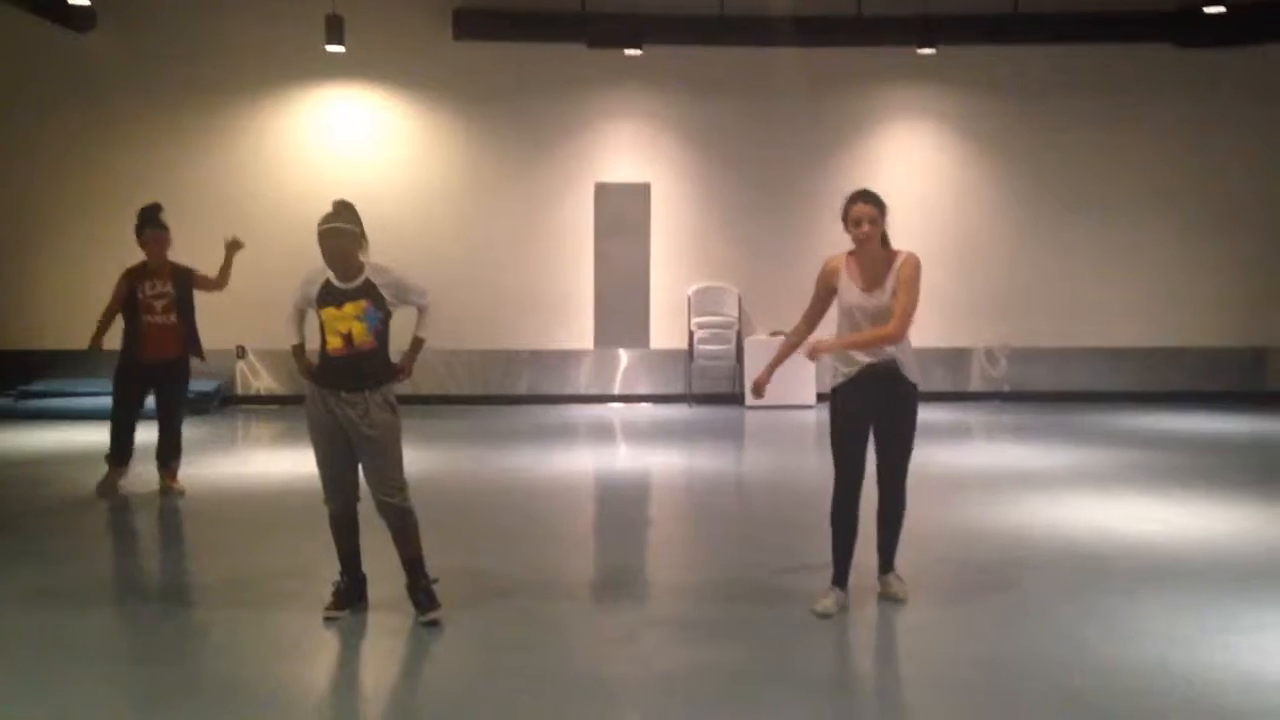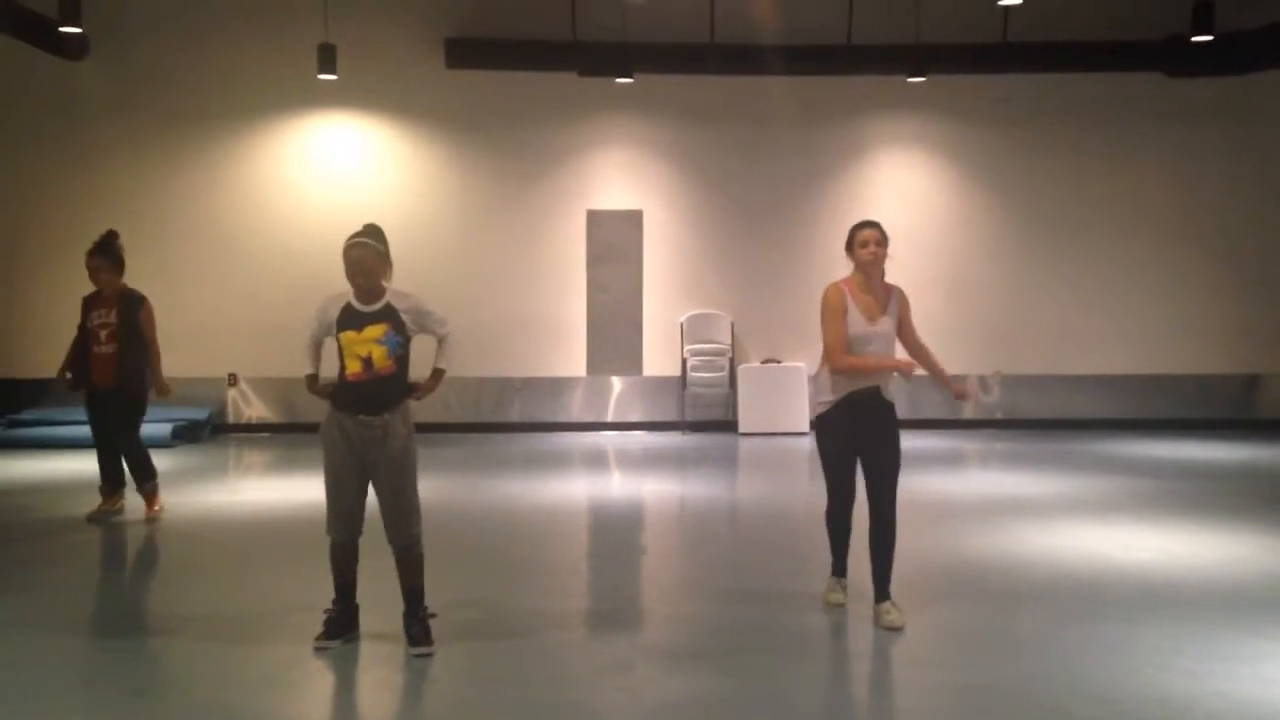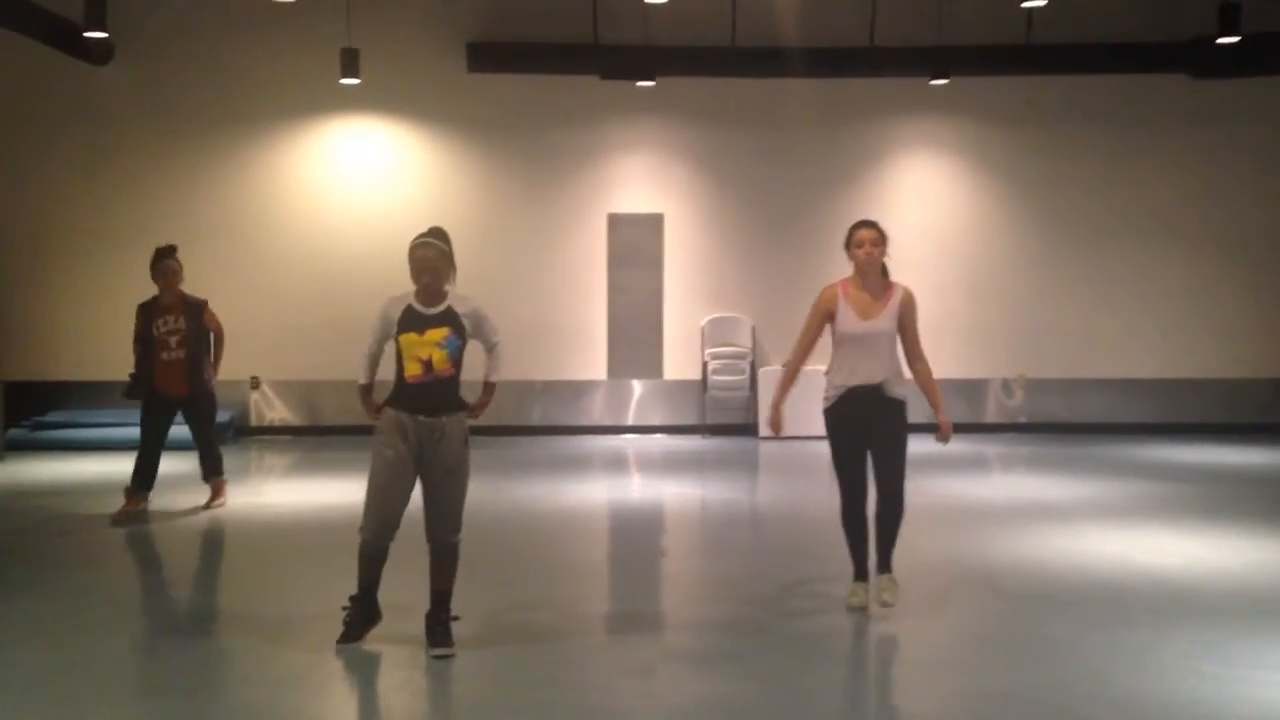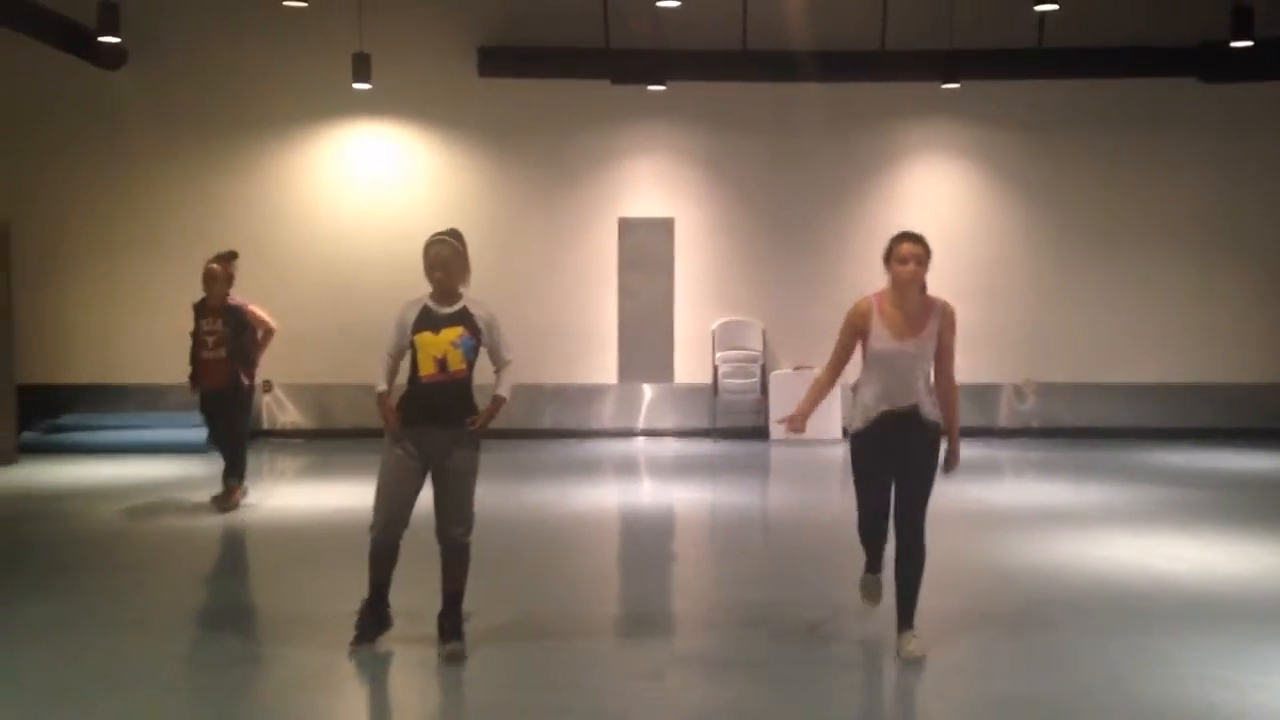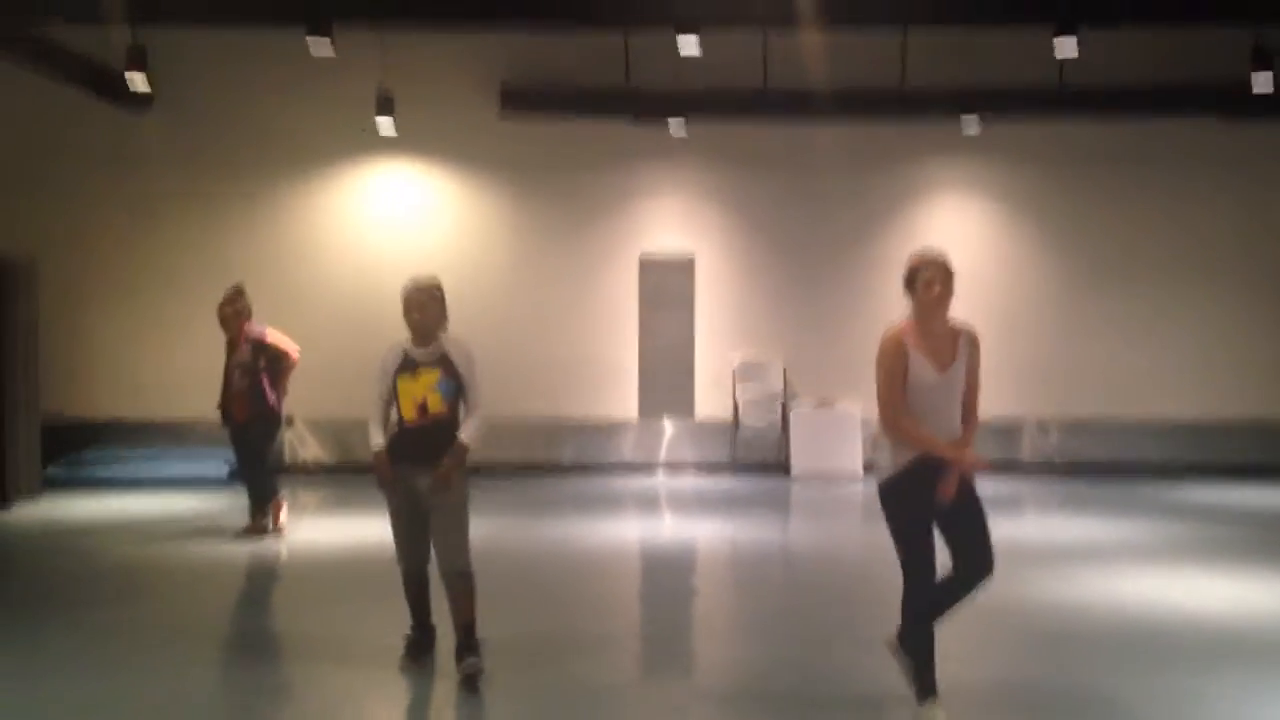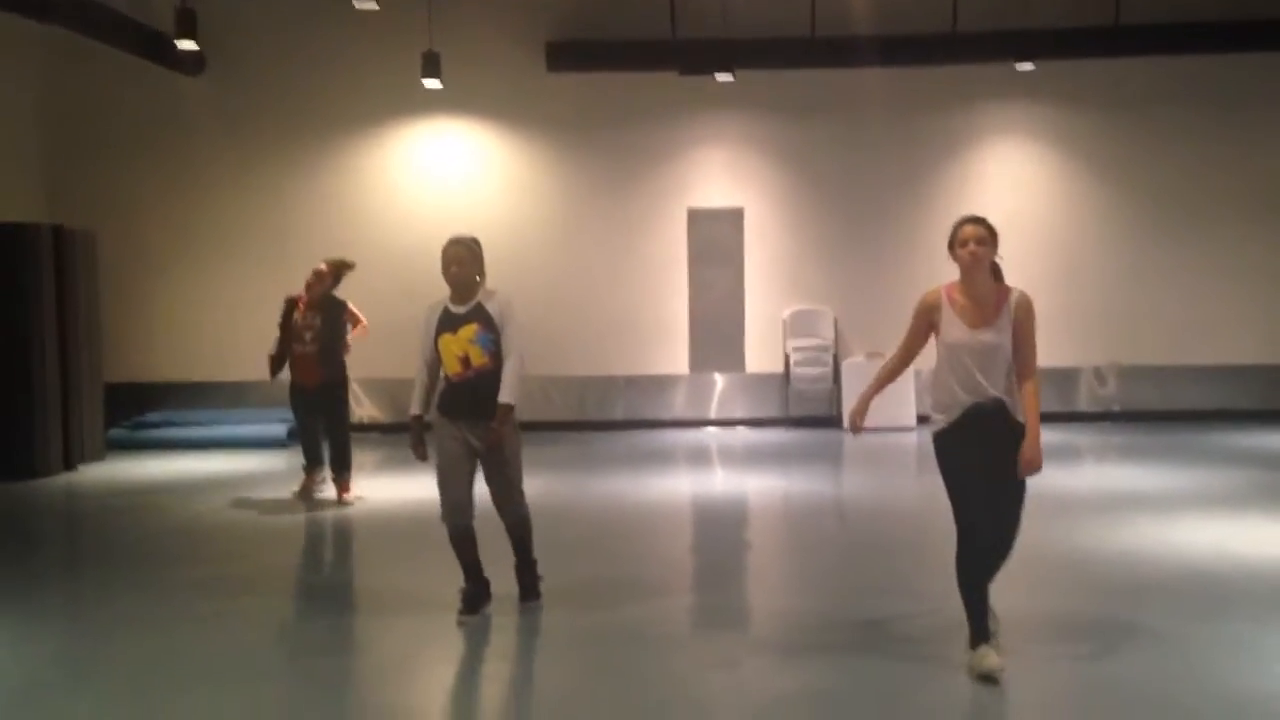
dt=0.7s
person 1, frame 1
left shoulder: (906, 264)
right shoulder: (835, 268)
left elbow: (896, 329)
right elbow: (806, 324)
left wrist: (838, 343)
right wrist: (768, 371)
left hip: (897, 382)
right hip: (851, 383)
left knee: (893, 482)
right knee: (847, 484)
left ankle: (887, 570)
right ankle: (838, 584)
person 1, frame 2
left shoulder: (896, 297)
right shoulder: (836, 294)
left elbow: (915, 348)
right elbow: (837, 360)
left wrist: (949, 384)
right wrist: (892, 364)
left hip: (879, 406)
right hip: (836, 407)
left knee: (884, 504)
right knee: (841, 498)
left ankle: (883, 597)
right ankle: (837, 575)
person 1, frame 3
left shoulder: (902, 297)
right shoulder: (832, 296)
left elbow: (915, 357)
right elbow: (801, 352)
left wrist: (939, 411)
right wrist: (778, 403)
left hip: (887, 402)
right hip: (843, 404)
left knee: (892, 492)
right knee: (852, 494)
left ankle: (885, 569)
right ankle: (860, 577)
person 1, frame 4
left shoulder: (942, 314)
right shoulder: (865, 310)
left elbow: (945, 381)
right elbow: (834, 369)
left wrist: (954, 439)
right wrist: (803, 411)
left hip: (920, 426)
right hip: (871, 426)
left knee: (911, 526)
right knee: (872, 518)
left ankle: (907, 628)
right ankle: (872, 569)
person 1, frame 5
left shoulder: (967, 340)
right shoulder: (896, 342)
left elbow: (969, 413)
right elbow: (893, 421)
left wrist: (954, 470)
right wrist: (953, 455)
left hip: (948, 467)
right hip: (905, 472)
left knee: (977, 564)
right knee: (920, 579)
left ankle: (907, 638)
person 1, frame 6
left shoulder: (1018, 304)
right shoulder: (935, 303)
left elbow: (1027, 375)
right elbow: (904, 357)
left wrist: (1033, 434)
right wrist: (865, 399)
left hip: (1005, 423)
right hip: (955, 425)
left knee: (1004, 530)
right knee: (973, 528)
left ankle: (977, 600)
right ankle: (979, 642)
person 2, frame 1
left shoulder: (385, 280)
right shoulder: (313, 284)
left elbow: (424, 303)
right elbow: (296, 314)
left wrist: (412, 354)
right wrist: (300, 356)
left hip: (374, 400)
right hip: (325, 401)
left knee: (391, 495)
right knee: (338, 498)
left ankle: (419, 584)
right ankle: (351, 583)
person 2, frame 2
left shoulder: (407, 307)
right shoulder: (332, 309)
left elbow: (444, 333)
right elbow: (314, 342)
left wrist: (434, 379)
right wrist: (313, 380)
left hip: (391, 425)
right hip: (342, 425)
left knee: (403, 525)
right knee: (342, 526)
left ankle: (416, 616)
right ankle: (344, 612)
person 2, frame 3
left shoulder: (467, 312)
right shoulder: (393, 310)
left elbow: (493, 346)
right elbow: (373, 351)
left wrist: (487, 392)
right wrist: (366, 394)
left hip: (448, 427)
right hip: (398, 423)
left knee: (444, 529)
right knee: (377, 522)
left ankle: (440, 620)
right ankle: (364, 606)
person 2, frame 4
left shoulder: (481, 316)
right shoulder: (411, 312)
left elbow: (504, 364)
right elbow: (390, 359)
left wrist: (494, 406)
right wrist: (383, 397)
left hip: (458, 433)
right hip: (410, 430)
left knee: (455, 529)
right knee: (386, 521)
left ankle: (451, 620)
right ankle: (375, 609)
person 2, frame 5
left shoulder: (458, 353)
right shoulder: (394, 357)
left elbow: (474, 409)
right elbow: (380, 410)
left wrist: (459, 455)
right wrist: (379, 454)
left hip: (445, 466)
right hip: (402, 467)
left knee: (454, 558)
right knee: (411, 558)
left ankle: (467, 647)
right ankle: (421, 634)
person 2, frame 6
left shoulder: (498, 305)
right shoulder: (435, 314)
left elbow: (513, 361)
right elbow: (426, 369)
left wrist: (501, 419)
right wrist: (416, 423)
left hip: (494, 419)
right hip: (451, 423)
left knee: (511, 504)
right knee: (455, 511)
left ankle: (527, 574)
right ankle: (476, 588)
person 3, frame 1
left shoulder: (184, 276)
right shoulder: (130, 277)
left elbow: (218, 284)
right elbow: (112, 311)
left wrist: (229, 256)
right wrist: (97, 339)
left hip: (173, 362)
right hip: (136, 361)
left knee: (171, 419)
right knee: (123, 416)
left ankle: (169, 474)
right ankle: (117, 467)
person 3, frame 2
left shoulder: (137, 303)
right shoulder: (89, 303)
left elbow: (150, 342)
right elbow: (81, 339)
left wrist: (157, 377)
right wrist: (66, 367)
left hip: (128, 386)
right hip: (97, 387)
left knee: (128, 440)
right knee: (105, 443)
left ankle: (151, 496)
right ankle: (113, 497)
person 3, frame 3
left shoulder: (198, 307)
right shoulder: (145, 311)
left elbow: (218, 333)
right elbow: (139, 342)
left wrist: (215, 364)
right wrist: (143, 372)
left hip: (195, 388)
right hip: (158, 390)
left knee: (205, 439)
right knee: (149, 444)
left ankle: (218, 488)
right ankle: (136, 499)
person 3, frame 4
left shoulder: (239, 309)
right shoulder: (199, 309)
left elbow: (269, 328)
left wrist: (253, 358)
right wrist: (196, 371)
left hip: (234, 385)
right hip: (208, 385)
left knee: (234, 437)
right knee: (218, 438)
left ankle: (233, 488)
right ankle: (233, 484)
person 3, frame 5
left shoulder: (259, 338)
right shoulder: (232, 344)
left elbow: (293, 354)
left wrist: (280, 385)
right wrist: (226, 408)
left hip: (262, 412)
right hip: (238, 416)
left knee: (259, 461)
right knee: (247, 468)
left ankle: (277, 505)
right ankle: (259, 517)
person 3, frame 6
left shoulder: (337, 306)
right shoulder: (292, 303)
left elbow: (362, 324)
right elbow: (285, 334)
left wrist: (346, 343)
right wrist: (278, 359)
left hip: (330, 380)
right hip: (301, 381)
left knee: (338, 431)
right knee: (307, 431)
left ankle: (343, 484)
right ankle: (313, 474)
